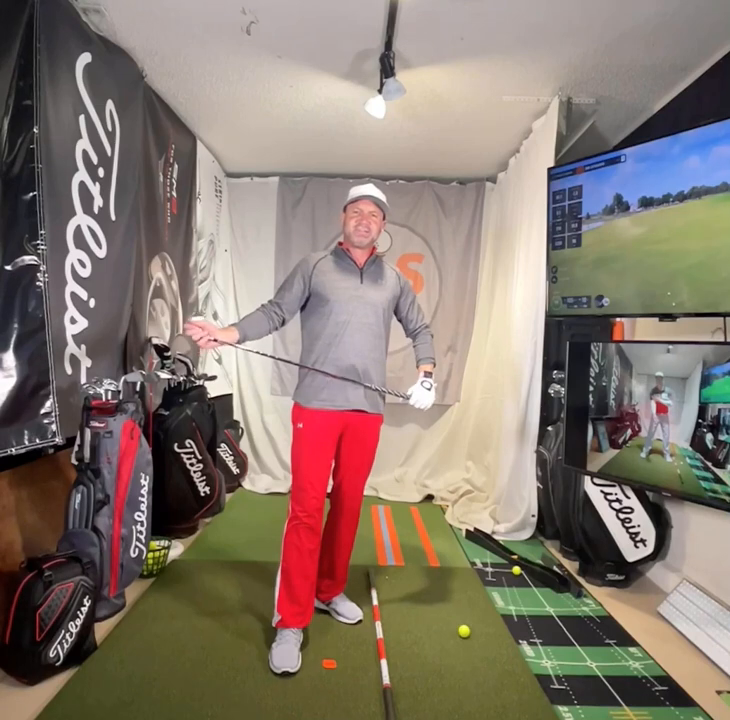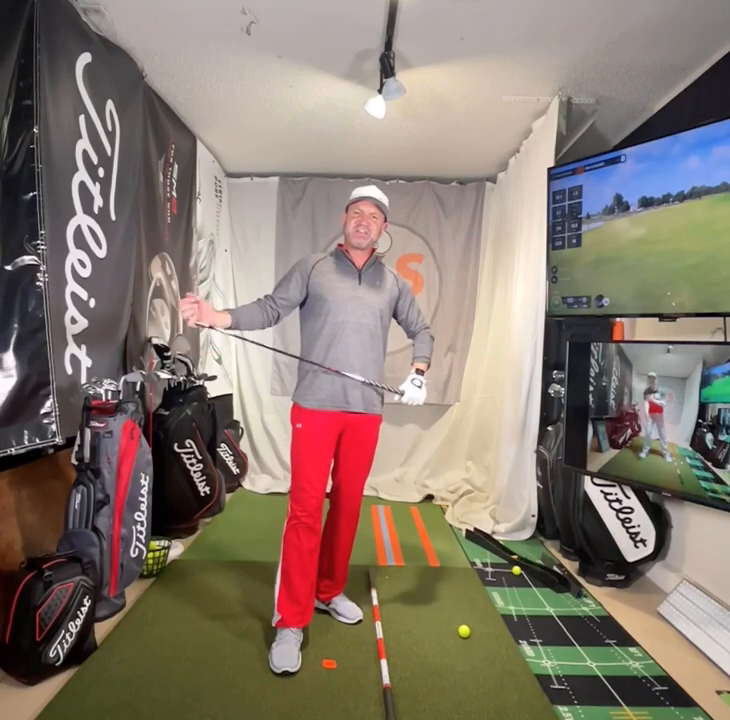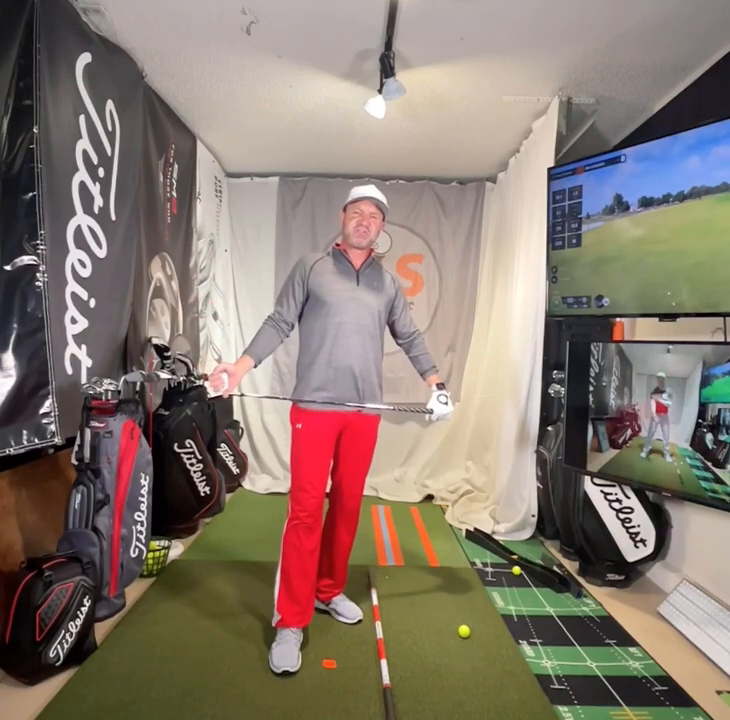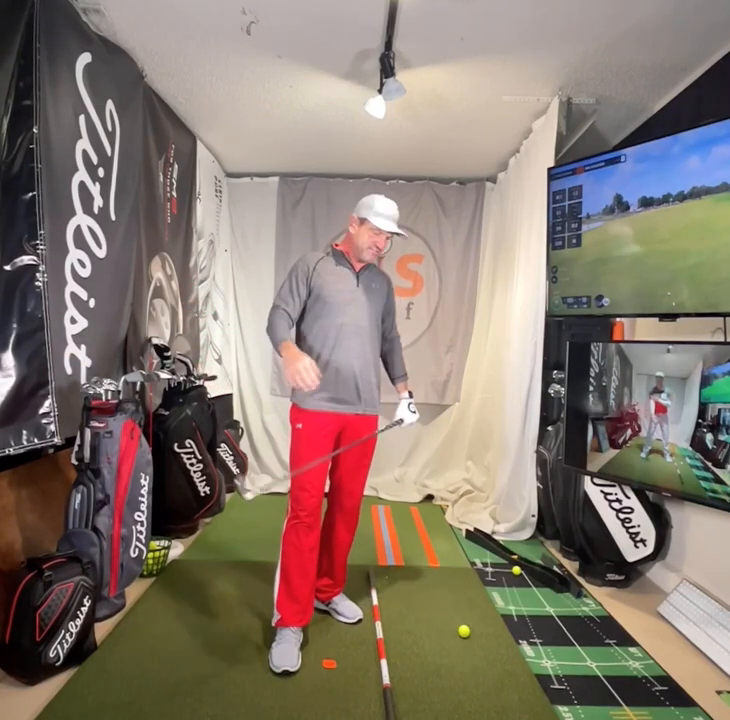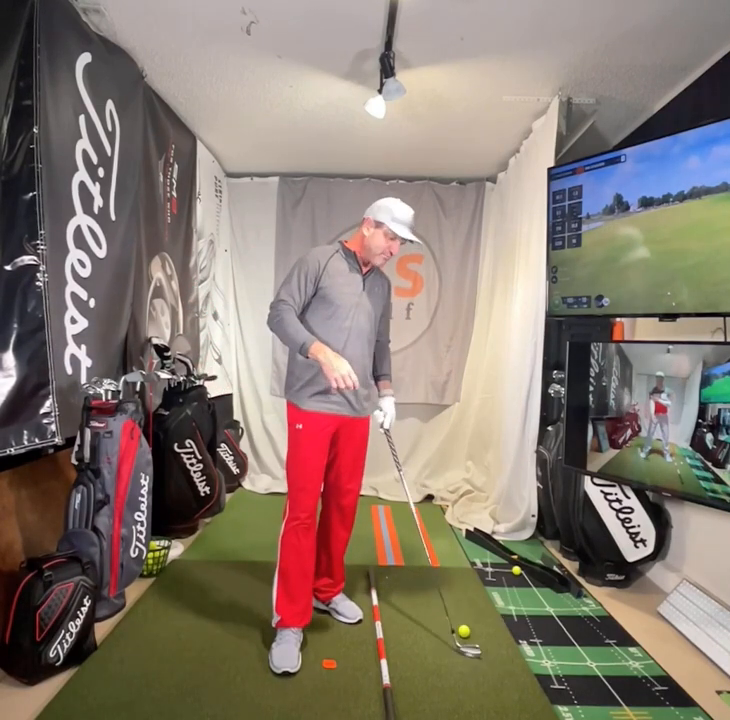
dt=0.7s
person 1, frame 1
left shoulder: (394, 280)
right shoulder: (313, 267)
left elbow: (419, 329)
right elbow: (275, 312)
left wrist: (426, 375)
right wrist: (224, 334)
left hip: (368, 410)
right hip: (316, 406)
left knee: (349, 504)
right knee: (306, 509)
left ankle: (330, 591)
right ankle: (290, 622)
person 1, frame 2
left shoulder: (394, 282)
right shoulder: (312, 267)
left elbow: (419, 330)
right elbow: (271, 307)
left wrist: (419, 370)
right wrist: (217, 317)
left hip: (366, 410)
right hip: (315, 406)
left knee: (348, 504)
right knee: (305, 509)
left ankle: (329, 591)
right ankle: (290, 622)
person 1, frame 3
left shoulder: (388, 282)
right shoulder: (310, 268)
left elbow: (409, 337)
right elbow: (278, 324)
left wrist: (437, 384)
right wrist: (241, 366)
left hip: (365, 412)
right hip: (314, 408)
left knee: (348, 505)
right knee: (305, 509)
left ankle: (329, 591)
right ankle: (290, 621)
person 1, frame 4
left shoulder: (383, 283)
right shoulder: (312, 266)
left elbow: (390, 340)
right elbow: (279, 316)
left wrist: (403, 390)
right wrist: (289, 352)
left hip: (365, 411)
right hip: (315, 407)
left knee: (348, 503)
right knee: (305, 508)
left ankle: (328, 591)
right ankle: (290, 621)
person 1, frame 5
left shoulder: (383, 284)
right shoulder: (318, 262)
right elbow: (279, 314)
left wrist: (385, 389)
right wrist: (323, 353)
left hip: (357, 411)
right hip: (311, 405)
left knee: (343, 503)
right knee: (302, 508)
left ankle: (327, 590)
right ankle: (289, 622)
